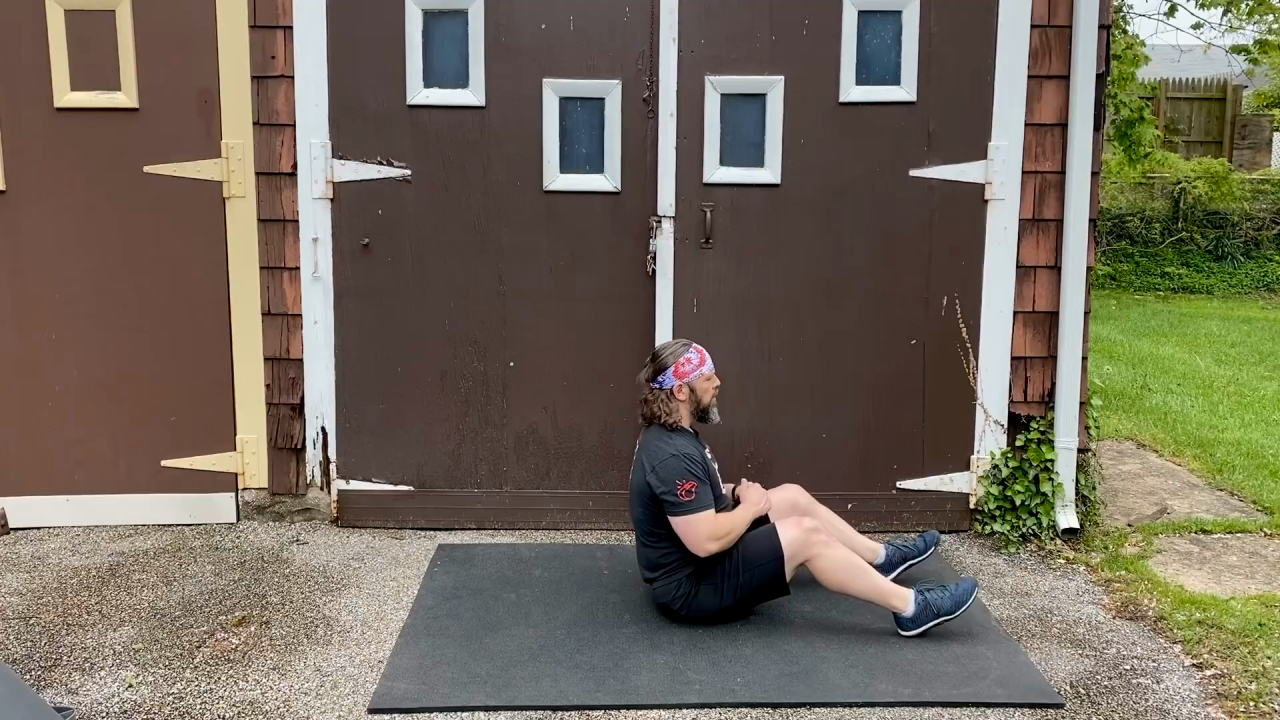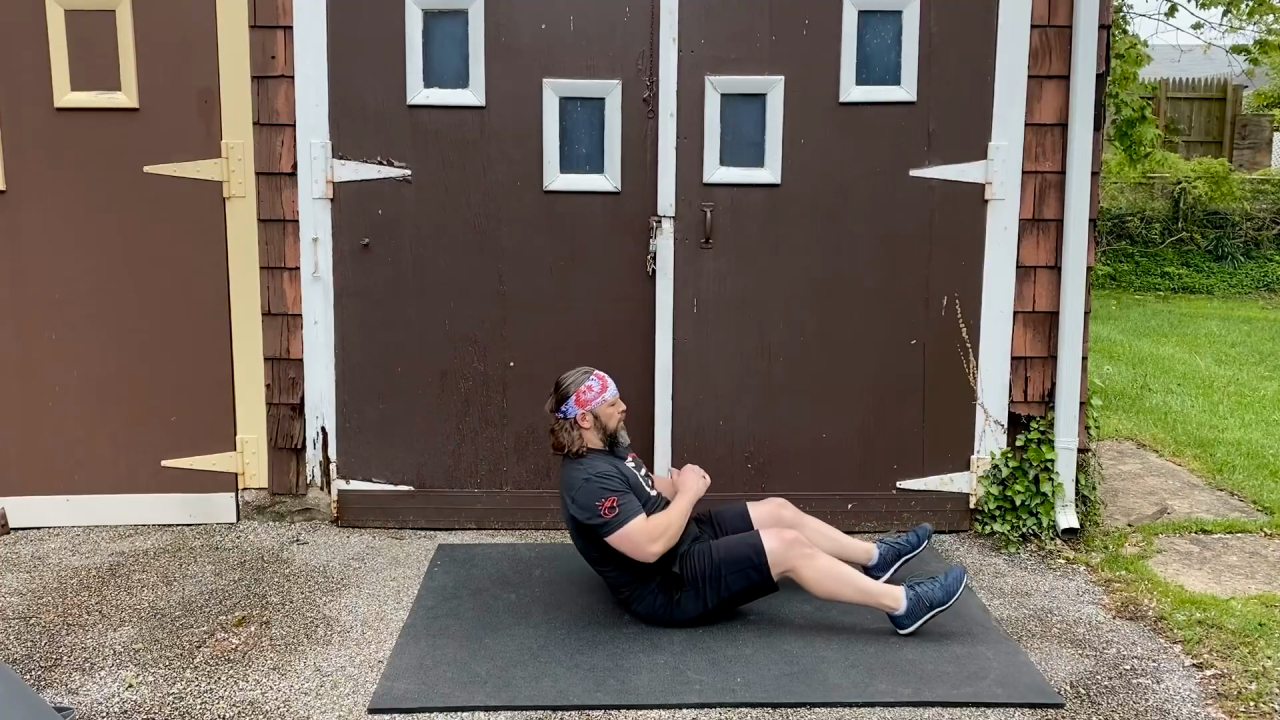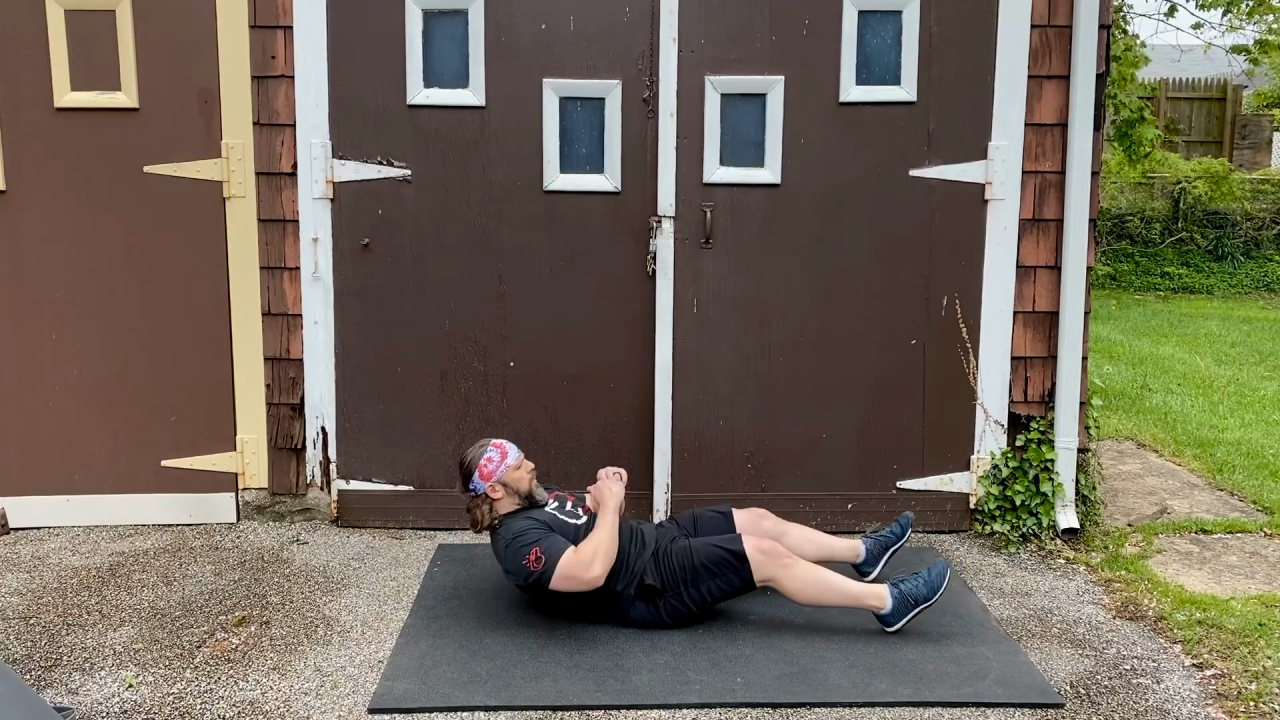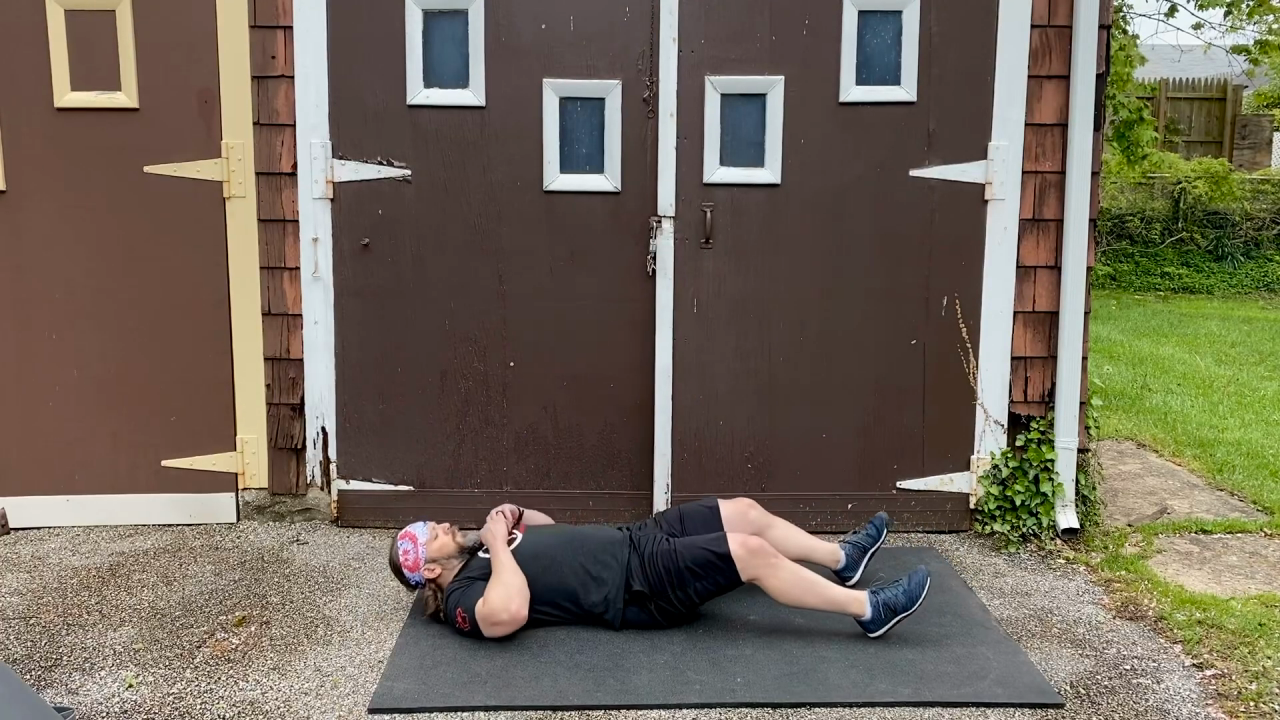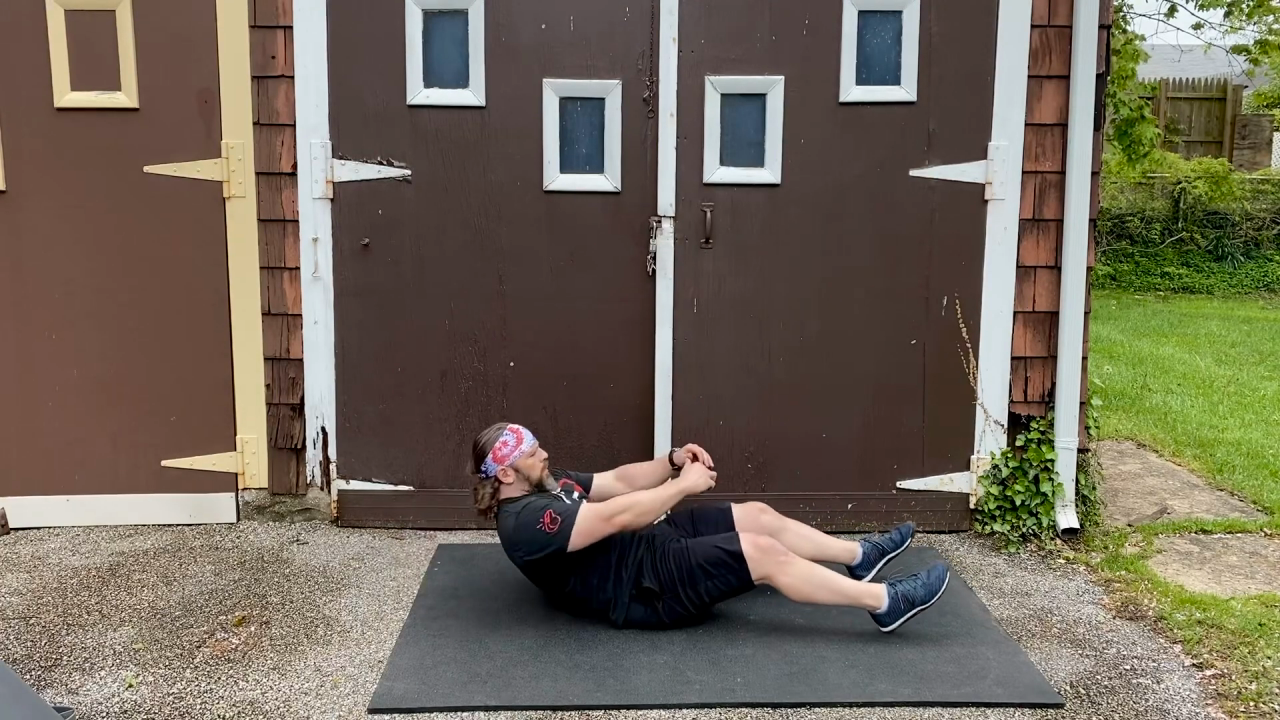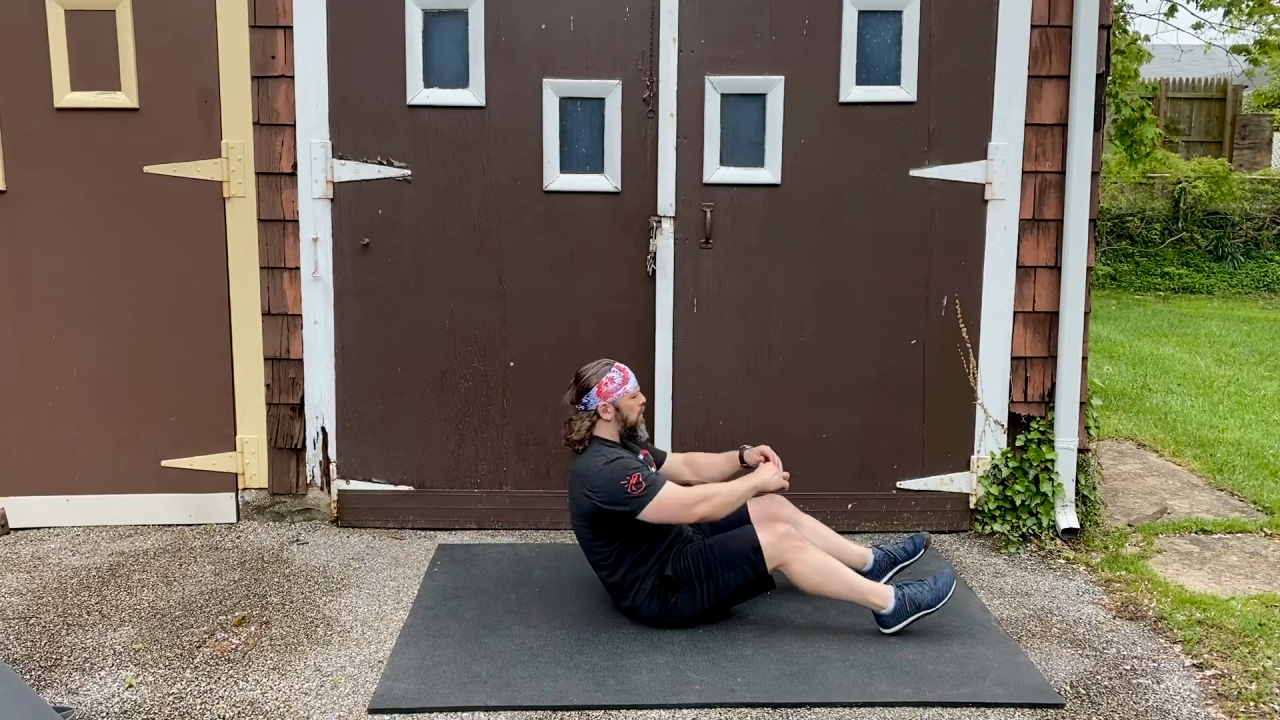
dt=0.5s
person 1, frame 1
left shoulder: (672, 434)
right shoulder: (672, 456)
right elbow: (707, 542)
left wrist: (732, 493)
right wrist: (751, 506)
left hip: (702, 563)
right hip: (691, 587)
left knee: (793, 496)
right knee: (807, 533)
left ankle: (883, 557)
right ankle: (911, 608)
person 1, frame 2
left shoulder: (604, 450)
right shoulder: (590, 480)
right elbow: (649, 545)
left wrist: (677, 484)
right wrist: (689, 493)
left hip: (685, 544)
right hip: (666, 590)
left knee: (778, 511)
right knee: (788, 545)
left ankle: (875, 558)
right ankle: (901, 605)
person 1, frame 3
left shoulder: (534, 503)
right shoulder: (520, 541)
left elbow: (598, 514)
right elbow: (592, 571)
left wrist: (606, 490)
right wrist: (611, 502)
left hip: (657, 542)
right hip: (652, 590)
left knee: (762, 519)
right knee: (768, 556)
left ankle: (863, 555)
right ankle: (885, 603)
person 1, frame 4
left shoulder: (480, 553)
right shoulder: (465, 597)
left elbow: (548, 529)
right elbow: (509, 612)
left wrist: (519, 517)
right wrist: (499, 546)
left hip: (634, 542)
right hip: (636, 587)
left knee: (746, 511)
right knee: (753, 552)
left ankle: (841, 558)
right ankle: (866, 609)
person 1, frame 5
left shoulder: (544, 484)
right shoulder: (525, 522)
left elbow: (620, 481)
right elbow: (618, 516)
left wrist: (673, 461)
right wrist: (684, 485)
left hip: (647, 547)
right hip: (642, 589)
left knee: (757, 515)
right knee: (763, 552)
left ankle: (860, 558)
right ankle: (884, 603)
person 1, frame 6
left shoulder: (620, 446)
right shoulder: (604, 471)
left elbow: (687, 468)
right elbow: (694, 506)
left wrist: (743, 457)
right wrist: (756, 482)
left hip: (675, 549)
right hip: (661, 591)
left knee: (775, 509)
right knee: (781, 540)
left ankle: (871, 562)
right ankle: (890, 605)
